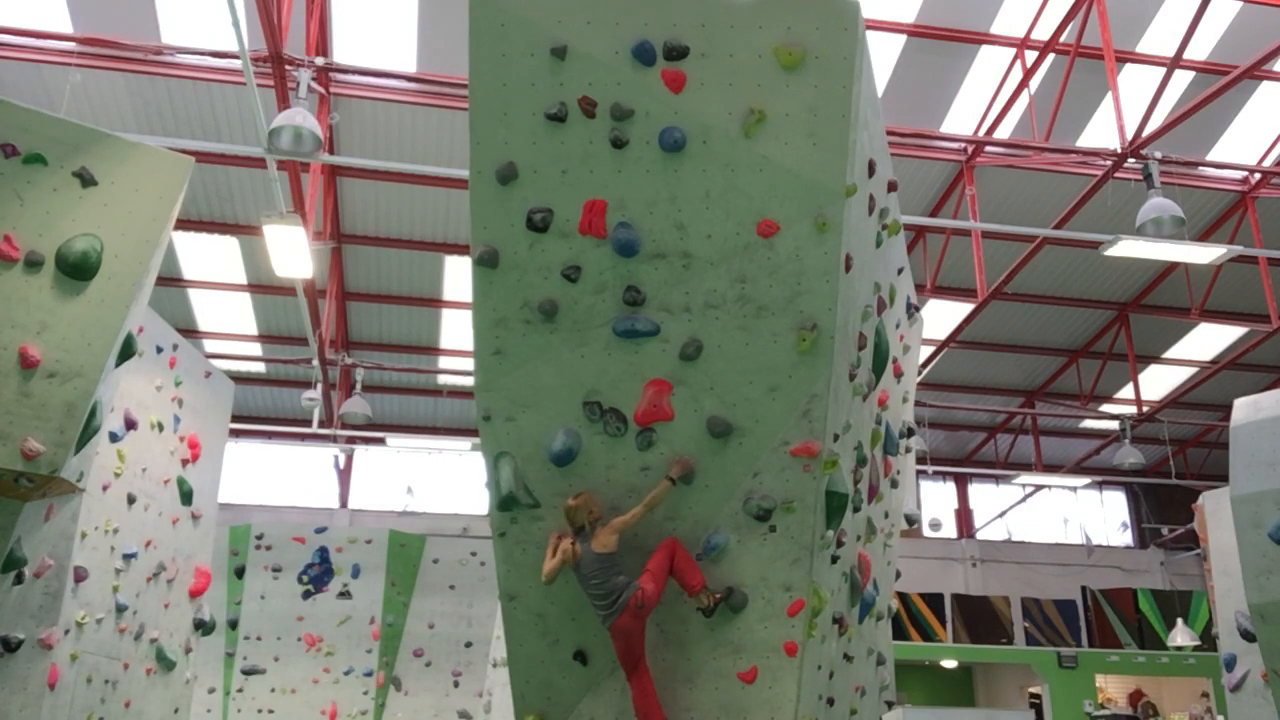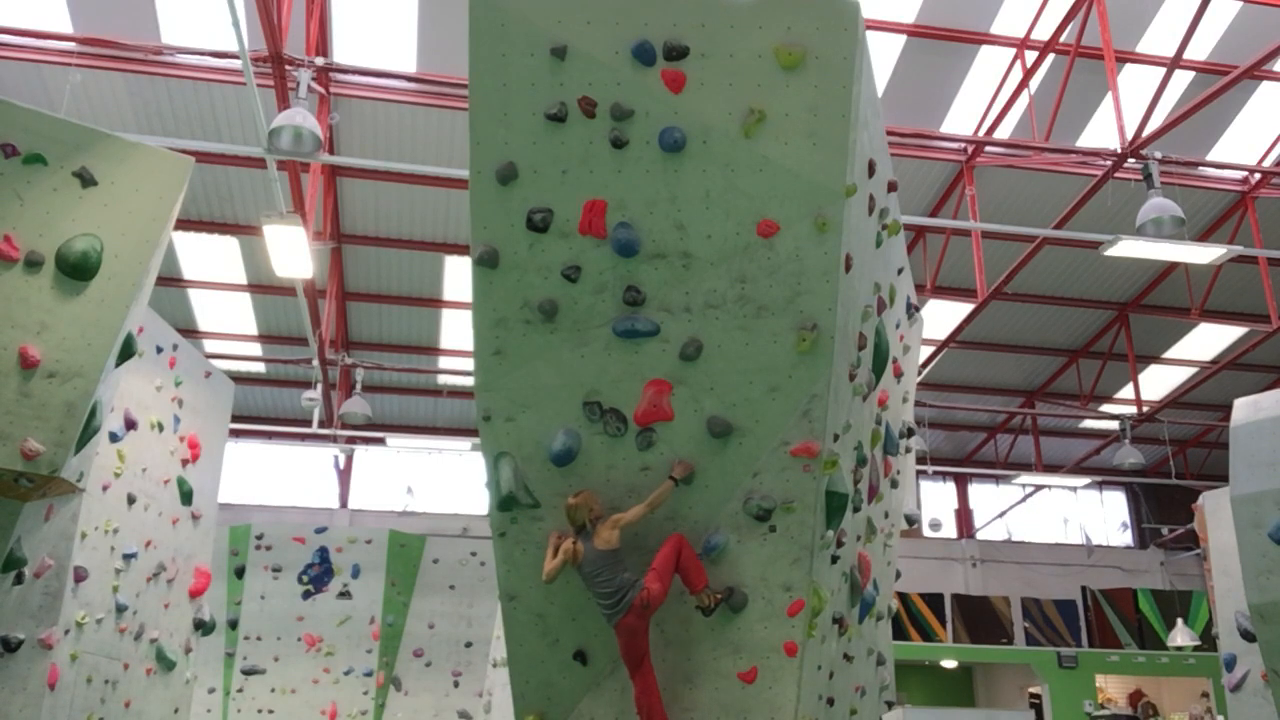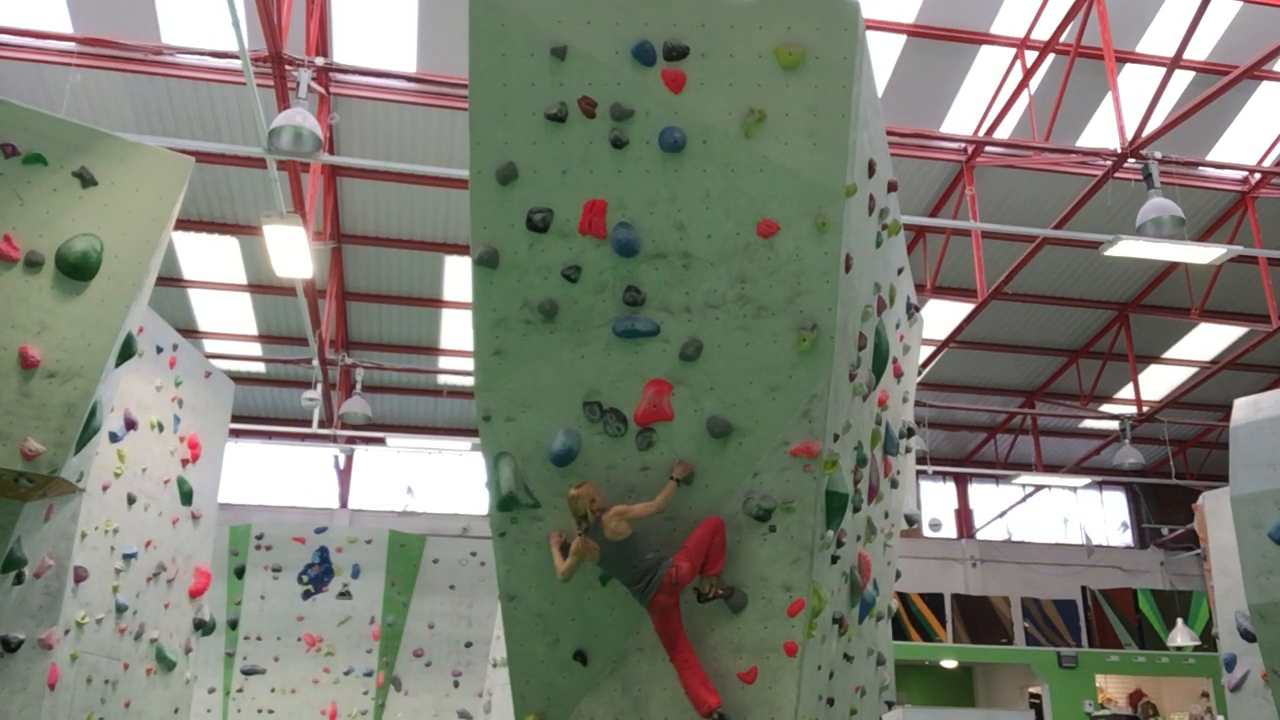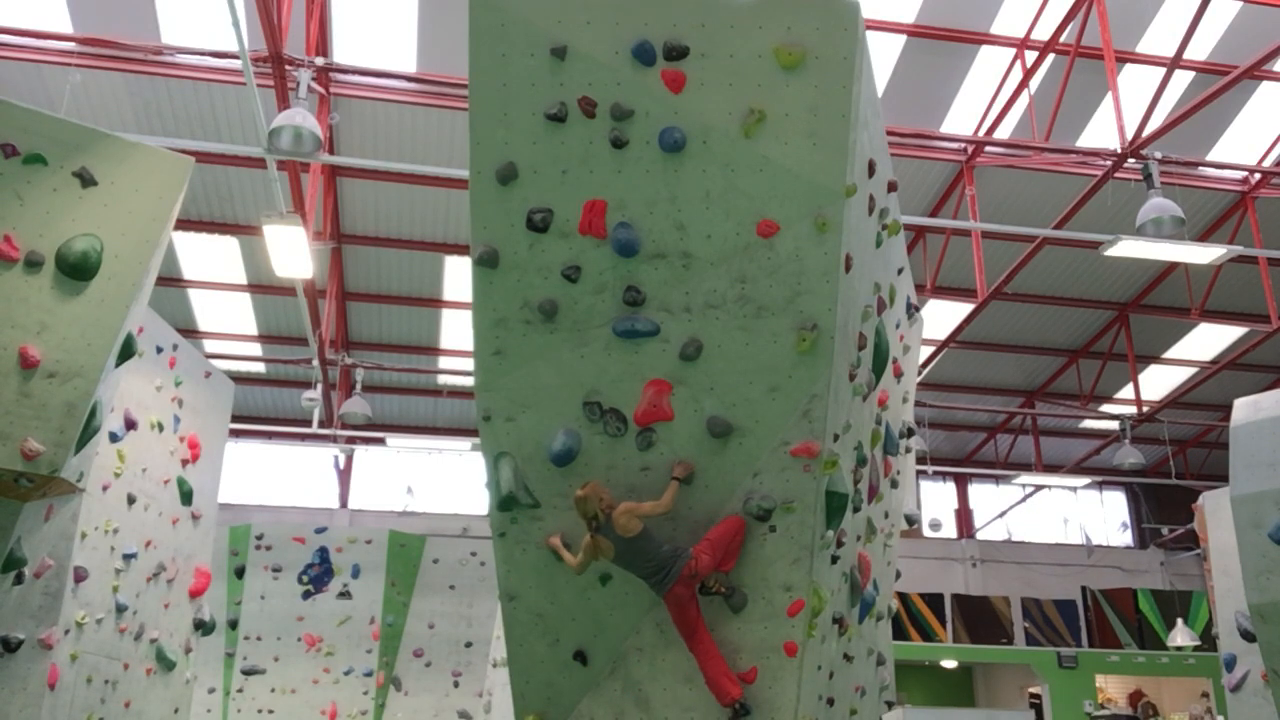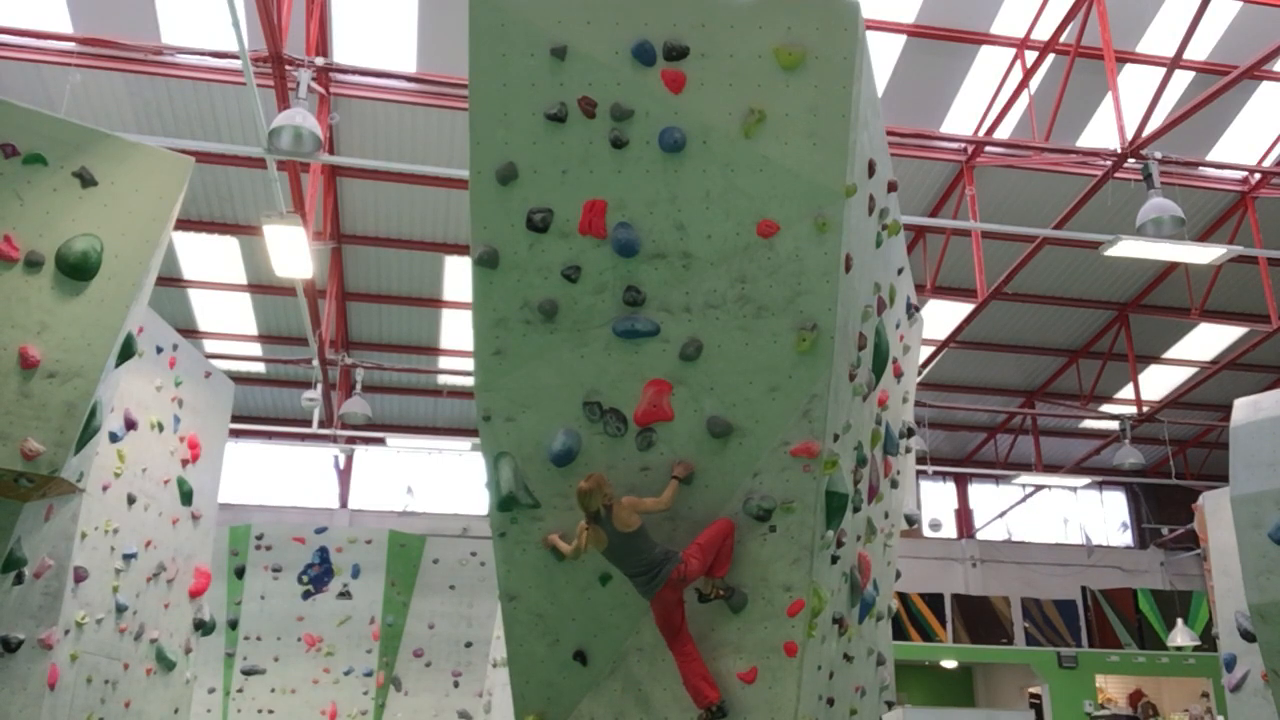
dt=0.4s
person 1, frame 1
left shoulder: (567, 547)
right shoulder: (609, 531)
left elbow: (546, 577)
right elbow: (647, 505)
left wrist: (551, 547)
right wrist: (673, 476)
left hip: (617, 623)
right hip: (638, 599)
left knee: (637, 677)
right knee: (670, 546)
right ankle: (702, 597)
person 1, frame 2
left shoulder: (569, 547)
right shoulder: (610, 526)
left elbow: (548, 576)
right elbow: (649, 505)
left wrist: (551, 546)
right wrist: (674, 478)
left hip: (623, 621)
right hip: (644, 597)
left knee: (642, 678)
right knee: (677, 541)
right ankle: (703, 596)
person 1, frame 3
left shoulder: (580, 544)
right shoulder: (615, 516)
left elbow: (563, 575)
right elbow: (657, 506)
left wrist: (555, 546)
right wrist: (676, 478)
left hip: (654, 600)
right hip: (671, 575)
left knee: (681, 655)
right knee: (714, 524)
right ankle: (708, 584)
person 1, frame 4
left shoulder: (591, 542)
right shoulder: (625, 512)
left elbow: (577, 568)
right elbow: (665, 506)
left wrist: (558, 545)
right wrist: (677, 478)
left hip: (672, 591)
right hip: (688, 565)
left knee: (700, 645)
right knee: (735, 523)
right ankle: (715, 580)
person 1, frame 5
left shoulder: (586, 529)
right shoulder: (624, 507)
left elbow: (573, 554)
right elbow: (664, 503)
left wrist: (555, 541)
right wrist: (677, 477)
left hip: (657, 593)
right hip: (678, 568)
left knee: (681, 648)
right knee: (724, 526)
right ankle: (711, 585)
